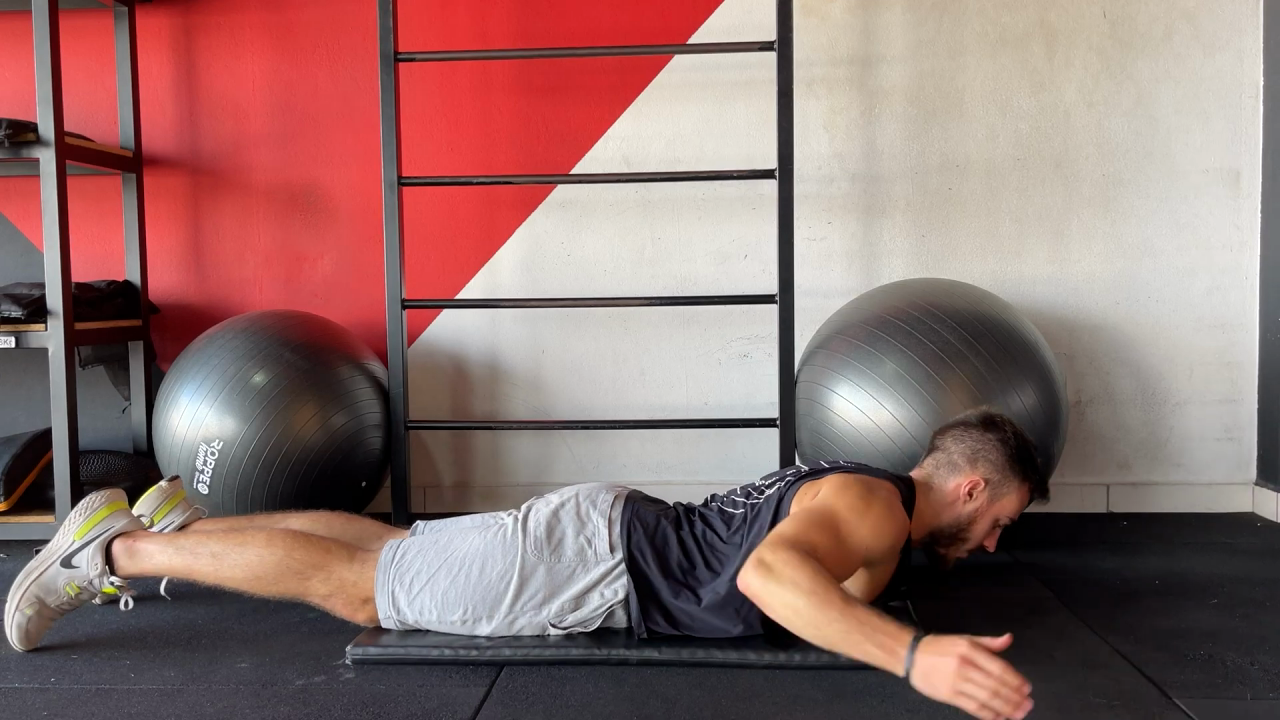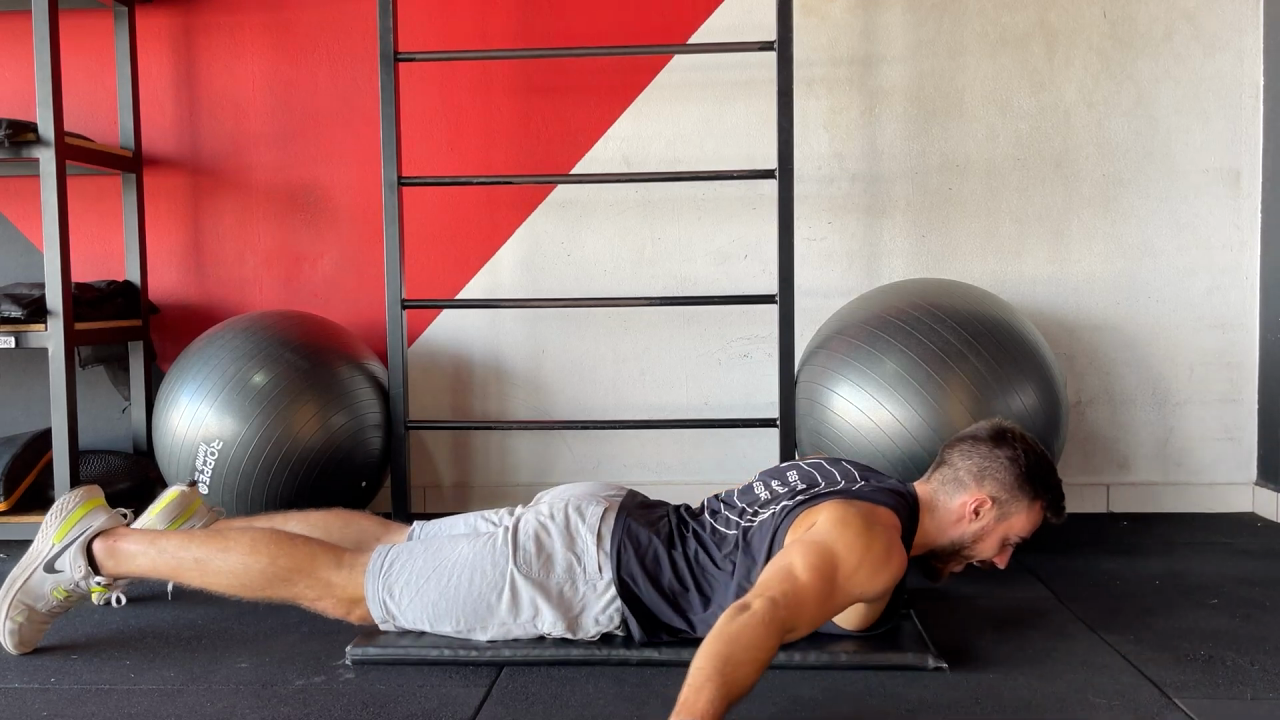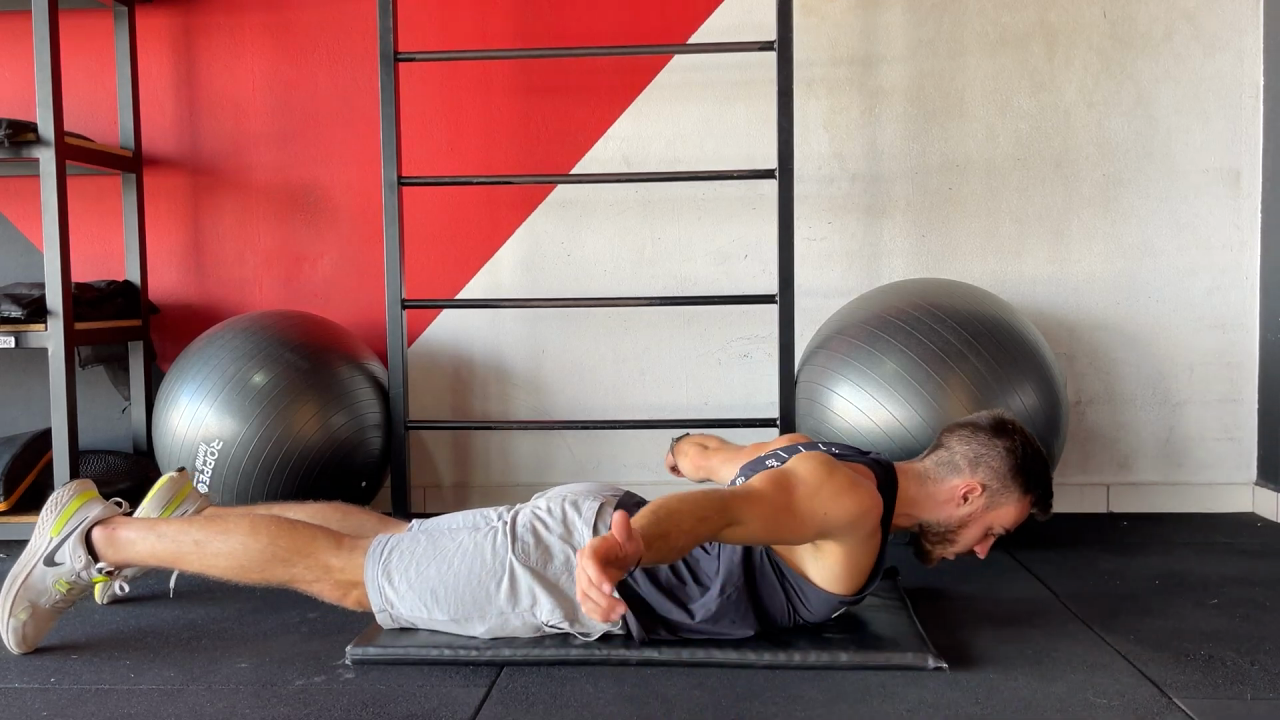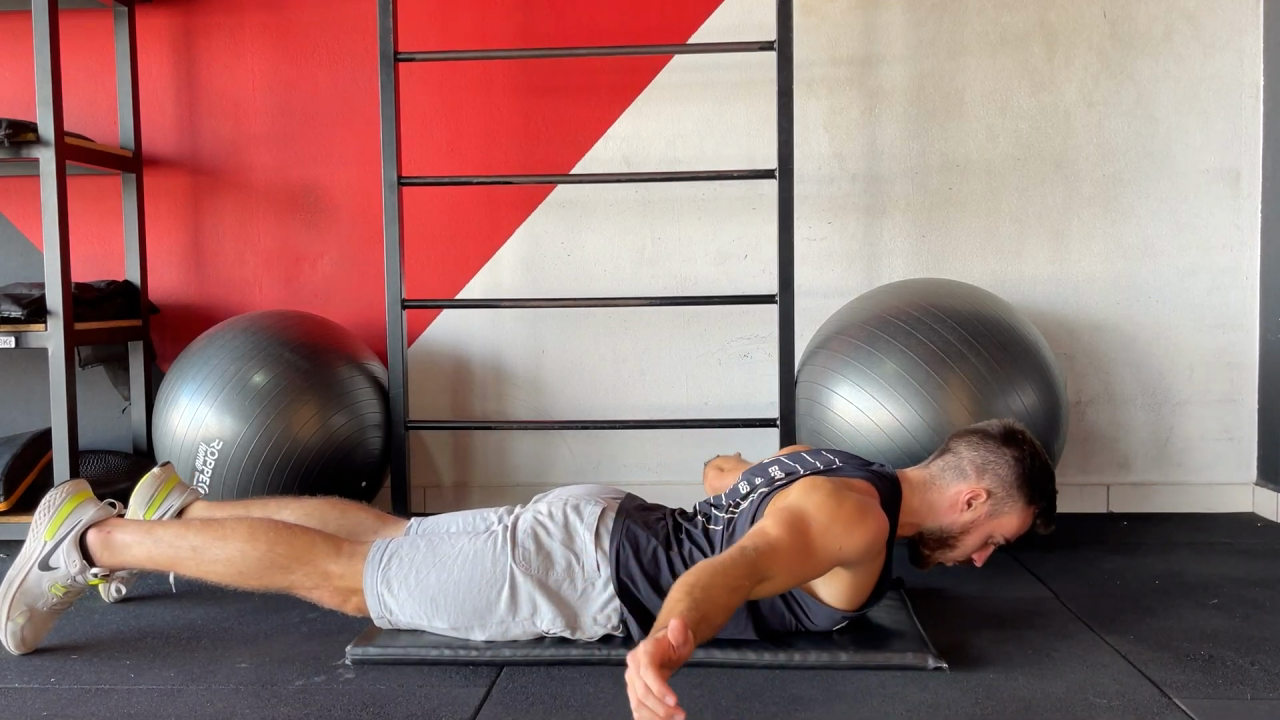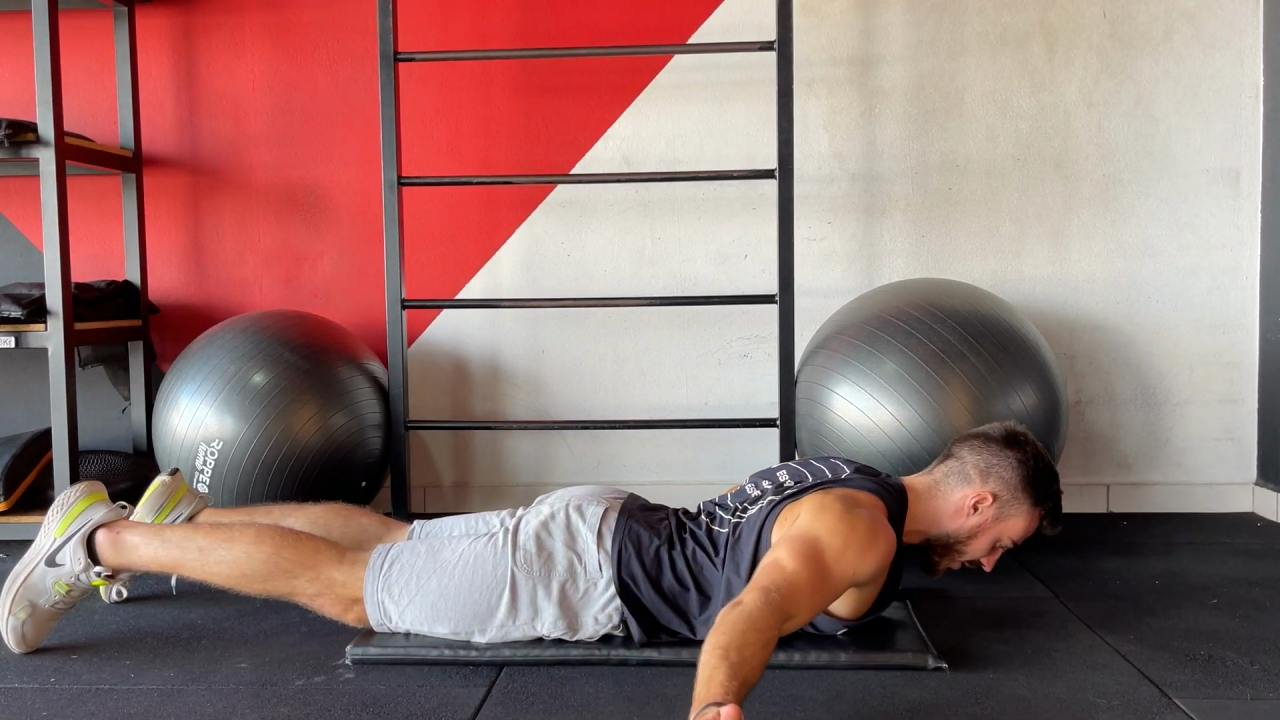
dt=0.5s
person 1, frame 1
left shoulder: (854, 484)
right shoulder: (879, 510)
right elbow: (767, 570)
left wrist: (861, 565)
left hip: (612, 530)
right hip: (596, 558)
left knee: (383, 548)
right knee: (352, 586)
left ankle: (183, 523)
right ankle: (112, 549)
person 1, frame 2
left shoulder: (851, 476)
right shoulder: (872, 545)
right elbow: (752, 622)
left hip: (607, 521)
right hip: (584, 573)
left knee: (387, 544)
right knee: (341, 585)
left ankle: (198, 526)
right ankle: (97, 544)
person 1, frame 3
left shoulder: (824, 458)
right shoulder: (849, 497)
left elbow: (701, 457)
right elbow: (714, 510)
right wrist: (623, 553)
left hip: (599, 531)
right hip: (578, 553)
left knee: (388, 540)
right knee: (346, 574)
left ankle: (186, 515)
right ankle: (96, 537)
person 1, frame 4
left shoulder: (836, 471)
right shoulder: (857, 518)
right elbow: (730, 570)
left hip: (604, 526)
right hip: (584, 568)
left knee: (386, 535)
right knee: (341, 576)
left ankle: (180, 510)
right ankle: (90, 540)
person 1, frame 5
left shoulder: (846, 480)
right shoulder: (861, 532)
right elbow: (756, 612)
left hip: (603, 528)
right hip: (583, 569)
left knee: (385, 540)
right knee: (342, 586)
left ankle: (185, 517)
right ankle: (99, 541)
